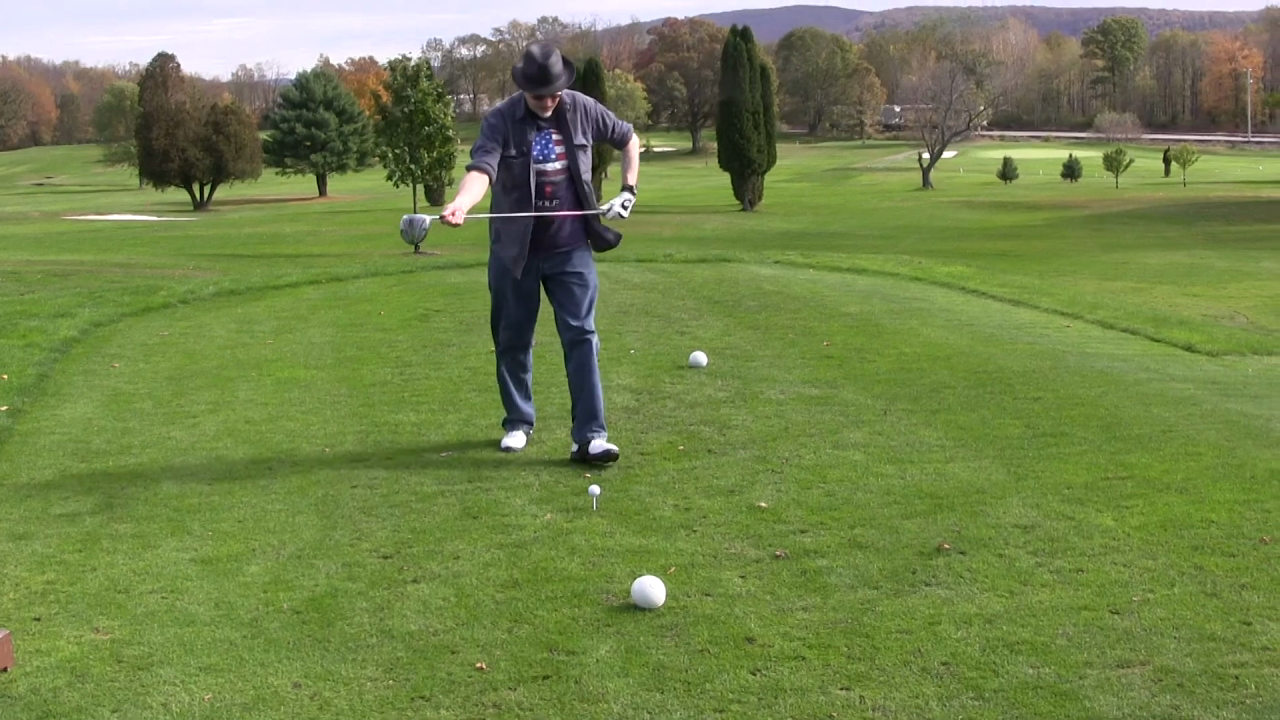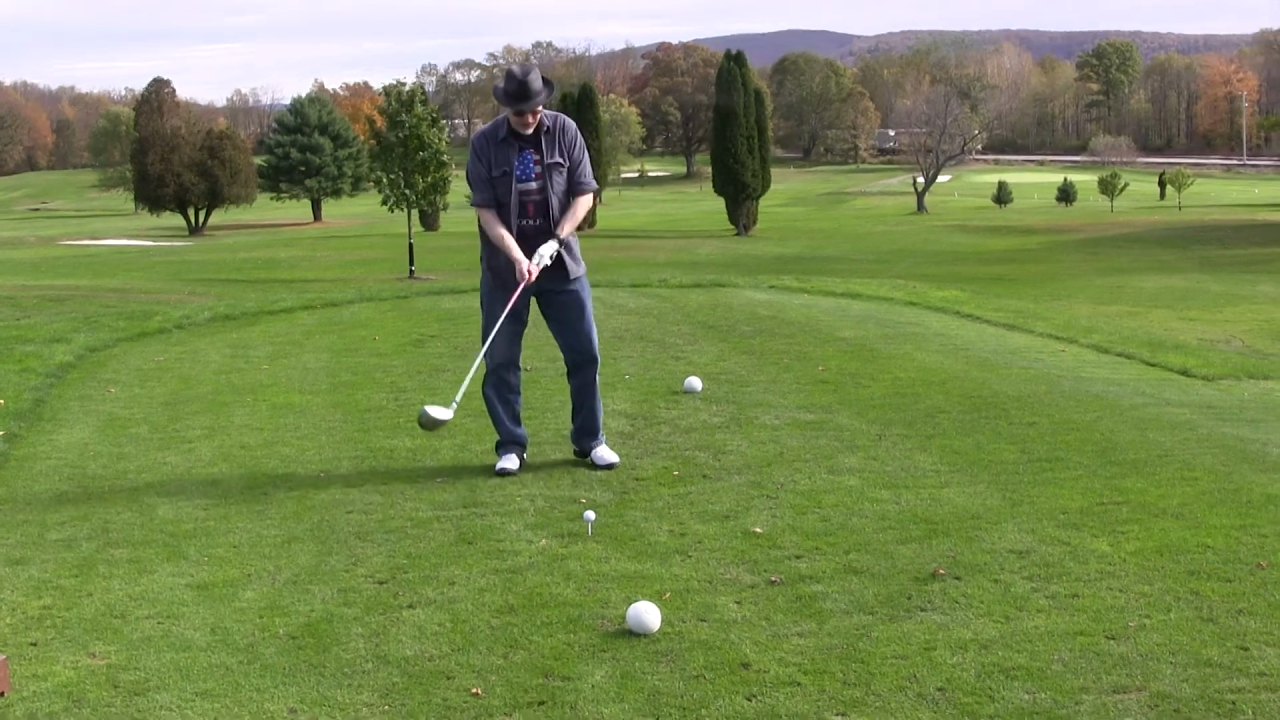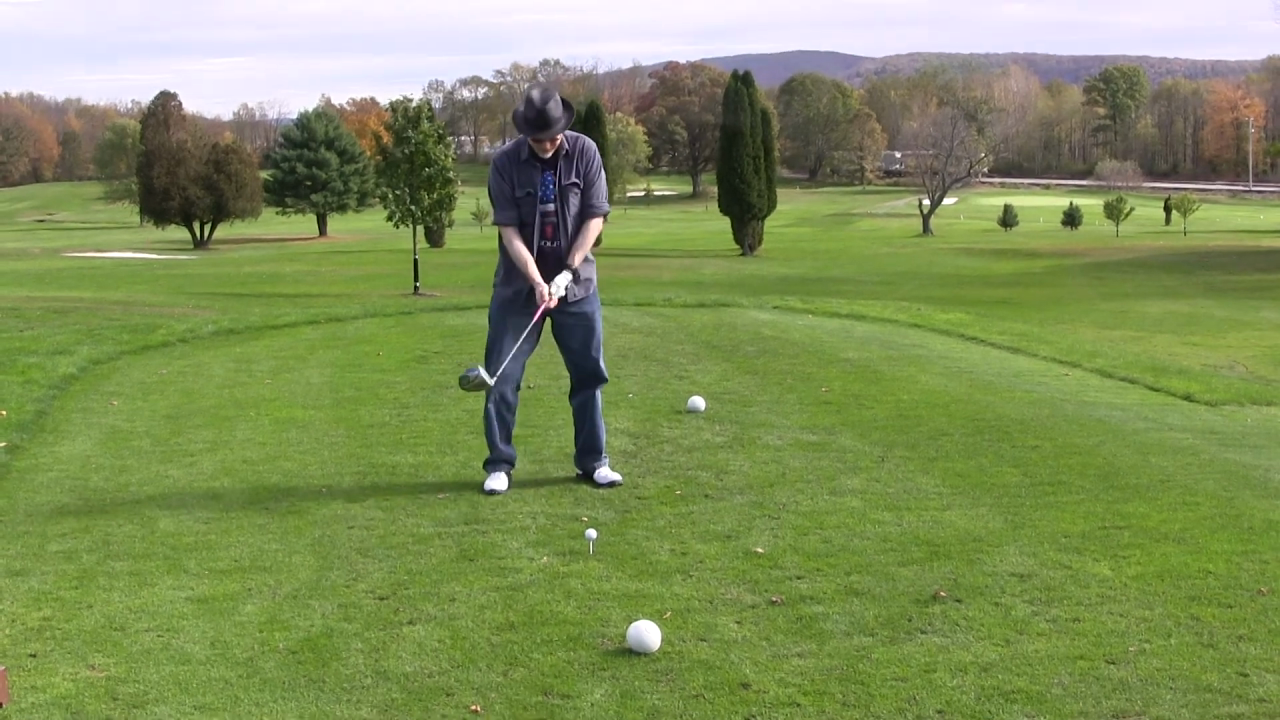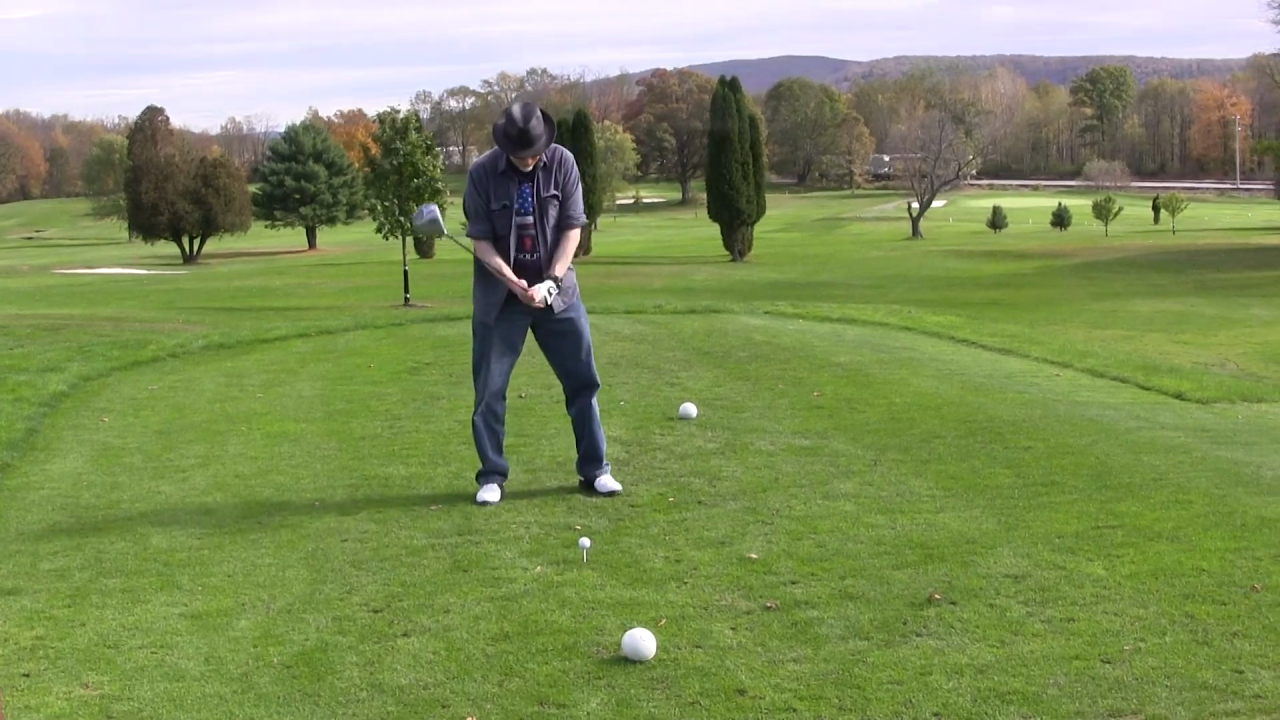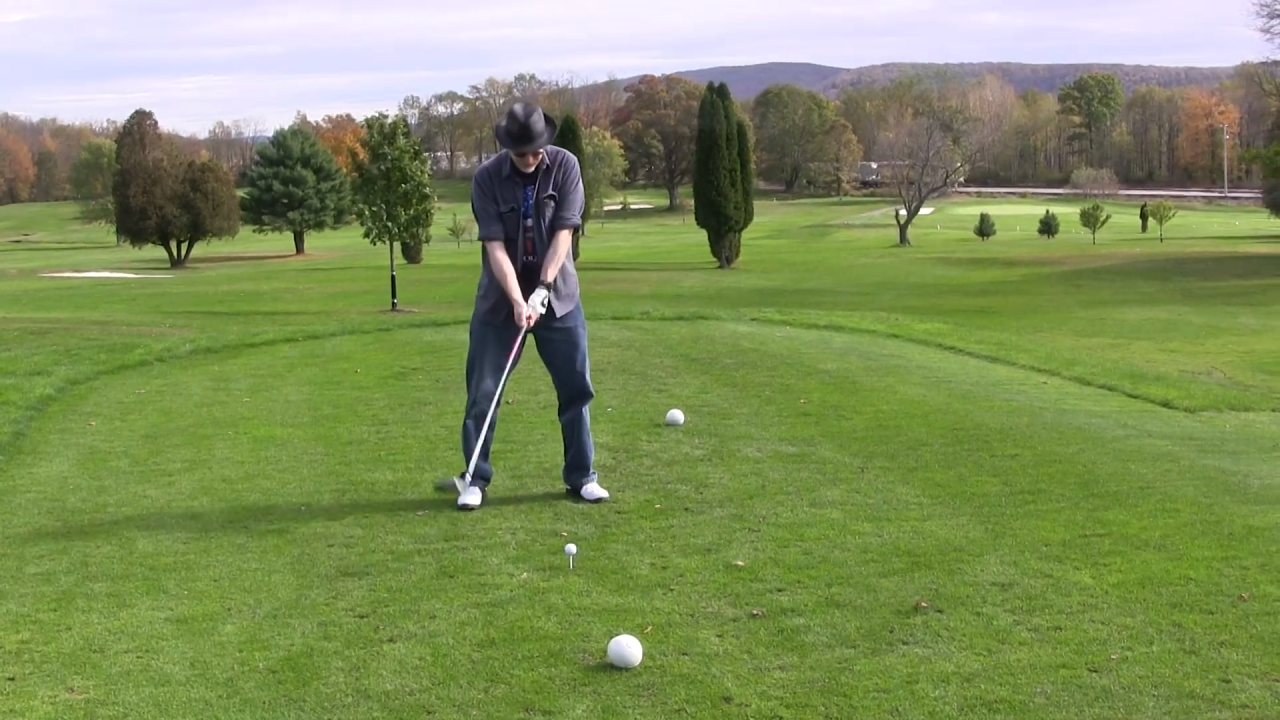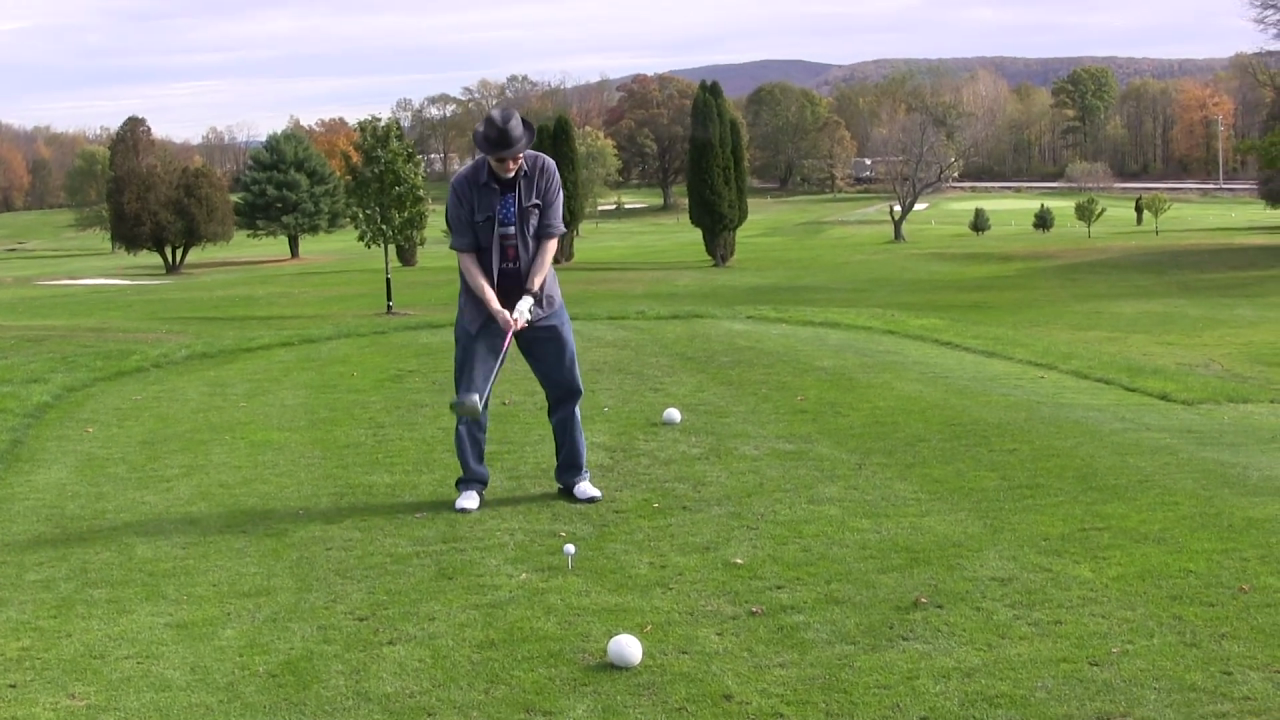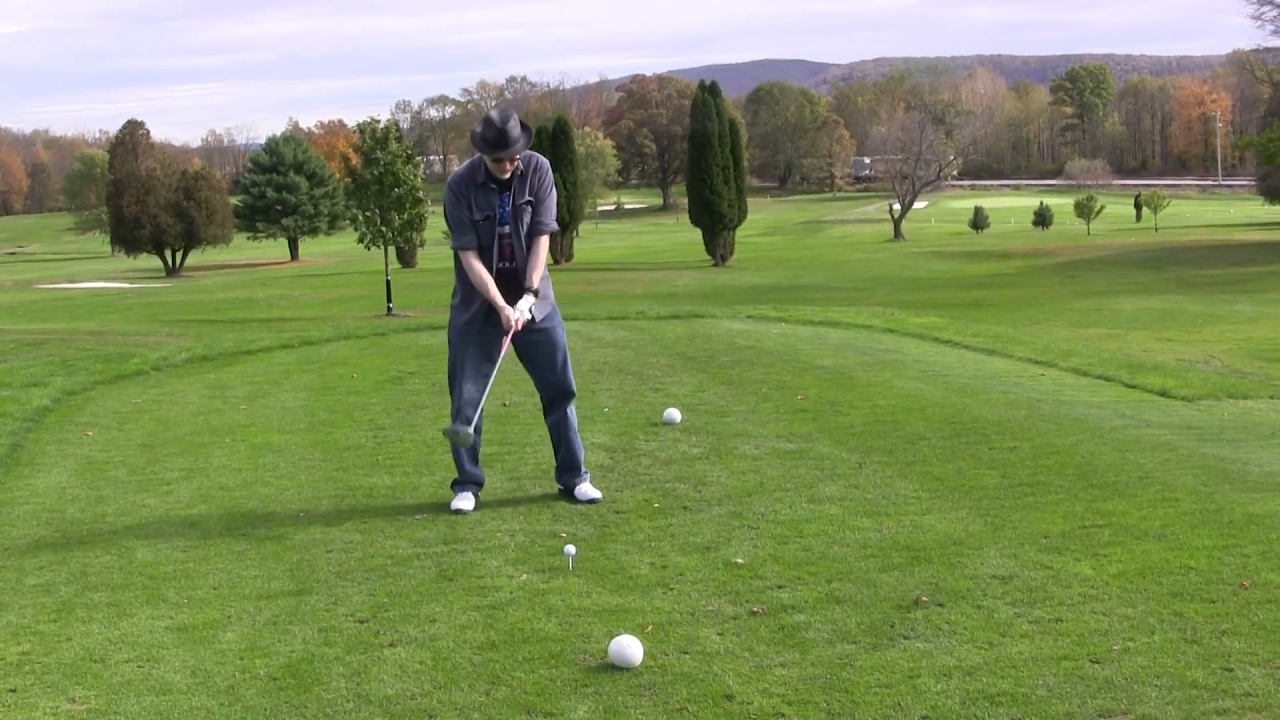
dt=0.4s
person 1, frame 1
left shoulder: (584, 109)
right shoulder: (500, 120)
left elbow: (629, 138)
right elbow: (480, 172)
left wrist: (628, 188)
right wrist: (458, 207)
left hip: (573, 245)
right hip: (516, 248)
left knee: (580, 336)
right knee: (512, 340)
left ankle: (589, 436)
right ankle: (518, 422)
person 1, frame 2
left shoulder: (565, 131)
right shoulder: (484, 143)
left elbow: (584, 194)
right elbow: (485, 211)
left wrist: (553, 242)
right wrist: (518, 258)
left hip: (561, 261)
right hip: (505, 266)
left knee: (583, 352)
right knee: (501, 359)
left ankle: (590, 440)
right ankle: (511, 444)
person 1, frame 3
left shoulder: (585, 151)
right shoulder: (505, 162)
left elbow: (594, 217)
right elbow: (509, 230)
left wrist: (567, 273)
right wrist: (536, 282)
left hip: (575, 280)
right hip: (519, 283)
left knee: (589, 372)
right knee: (503, 375)
left ankle: (592, 460)
right ankle: (499, 463)
person 1, frame 4
left shoulder: (563, 163)
right shoulder: (482, 173)
left elbow: (572, 228)
right elbow: (480, 240)
left wrist: (549, 282)
right wrist: (514, 284)
left hip: (557, 289)
right hip: (501, 295)
left knee: (582, 379)
right knee: (489, 387)
left ankle: (594, 468)
right ankle: (492, 474)
person 1, frame 5
left shoulder: (565, 165)
right shoulder: (487, 177)
left elbow: (563, 233)
right elbow: (495, 247)
left wrist: (541, 291)
right wrist: (517, 302)
left hip: (558, 293)
right hip: (500, 297)
left knee: (576, 387)
right knee: (482, 390)
left ankle: (581, 475)
right ankle: (476, 478)
person 1, frame 6
left shoulder: (545, 170)
right shoulder: (464, 184)
left elbow: (550, 239)
right elbow: (465, 255)
left wrist: (528, 298)
right wrist: (494, 308)
left hip: (539, 298)
right hip: (483, 303)
left knee: (566, 386)
right knee: (471, 394)
left ankle: (573, 475)
right ankle: (472, 482)
person 1, frame 7
left shoulder: (538, 169)
right shoulder: (460, 184)
left elbow: (541, 238)
right elbow: (468, 255)
left wrist: (528, 296)
right wrist: (501, 306)
left hip: (533, 299)
right hip: (477, 304)
left knee: (559, 388)
right knee: (467, 396)
left ankle: (573, 476)
right ankle: (467, 483)
